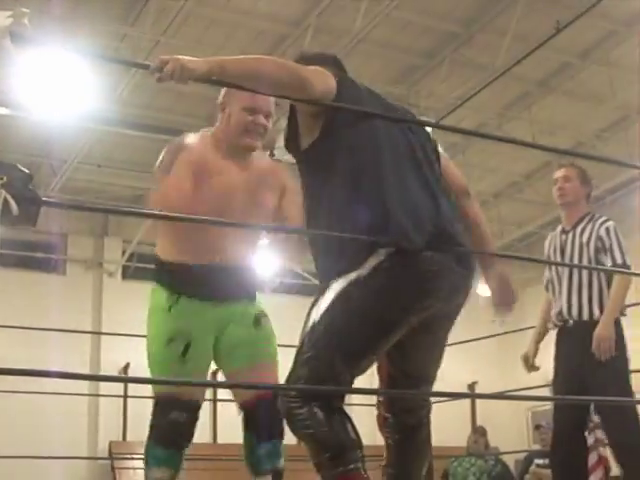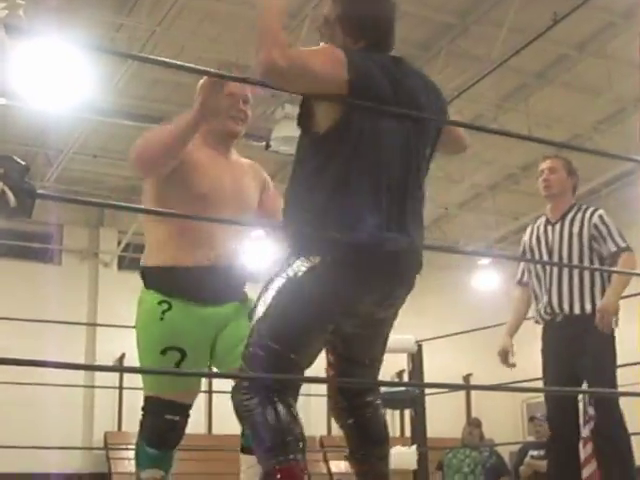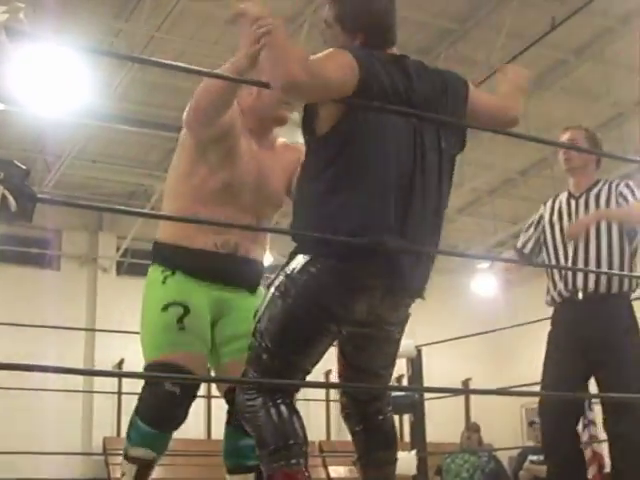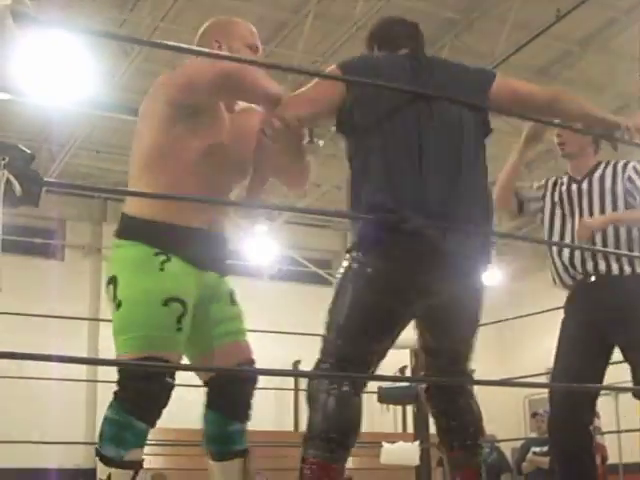
dt=0.4s
person 1, frame 1
left shoulder: (323, 94)
right shoulder: (400, 119)
left elbow: (293, 79)
right elbow: (462, 192)
left wrist: (207, 66)
right wrist: (491, 263)
left hip: (390, 262)
right hip: (449, 267)
left knee: (306, 397)
right knee: (407, 405)
person 1, frame 2
left shoulder: (344, 67)
right shoulder: (423, 90)
left elbow: (277, 63)
right elbow: (457, 142)
left hip: (334, 259)
right hip: (396, 263)
left knee: (258, 385)
right knee: (355, 391)
person 1, frame 3
left shoulder: (351, 68)
right shoulder: (445, 89)
left elbow: (291, 78)
right elbow: (508, 113)
right wrist: (515, 82)
left hip: (335, 261)
right hip: (400, 275)
left knee: (262, 386)
right knee: (367, 398)
person 1, frame 4
left shoulder: (358, 74)
right shoulder: (468, 80)
left elbow: (283, 116)
right elbow: (549, 98)
left hip: (391, 245)
right hip: (463, 252)
left knee: (338, 374)
right knee: (450, 378)
person 2, frame 1
left shoulder: (273, 173)
right shoulder: (190, 153)
left elbow: (297, 229)
right elbow: (165, 204)
left hip: (240, 300)
right hip: (183, 297)
left knee: (265, 406)
right knee: (176, 411)
person 2, frame 2
left shoulder: (253, 174)
right shoulder: (176, 150)
left elbow: (284, 224)
right elbow: (142, 157)
right wrist: (200, 111)
left hip: (233, 303)
right hip: (174, 302)
right knee: (167, 413)
person 2, frame 3
left shoulder: (291, 157)
right shoulder: (220, 125)
right elbow: (199, 111)
right wrist: (244, 62)
left hip: (242, 290)
right hip: (181, 276)
right knee: (171, 389)
person 2, frame 4
left shoulder: (250, 120)
right shoulder: (189, 83)
left elbow: (294, 175)
right elbow: (230, 77)
left wrist: (292, 136)
left hip: (207, 265)
right hip: (152, 254)
left knee: (235, 381)
right knee: (147, 383)
person 3, frame 1
left shoulder: (603, 227)
right shoulder: (551, 241)
left wrist: (607, 322)
right wrist: (535, 341)
left hip: (599, 336)
right hip: (567, 338)
right knee: (565, 428)
person 3, frame 2
left shoulder: (592, 217)
right shoulder: (532, 234)
left elbow: (627, 258)
right elbow: (525, 290)
left wrist: (612, 295)
right wrist: (508, 334)
left hip: (591, 327)
right hip: (554, 333)
left knee: (605, 411)
right knee: (559, 420)
person 3, frame 3
right shoulder: (549, 211)
right elbow: (522, 253)
left wrist: (597, 215)
left hip: (611, 311)
right hip: (567, 317)
right knee: (555, 416)
person 3, frame 4
right shoulder: (550, 190)
right elbow: (502, 199)
left wrist: (607, 219)
right wrist: (525, 147)
right hip: (582, 302)
right knee: (566, 408)
